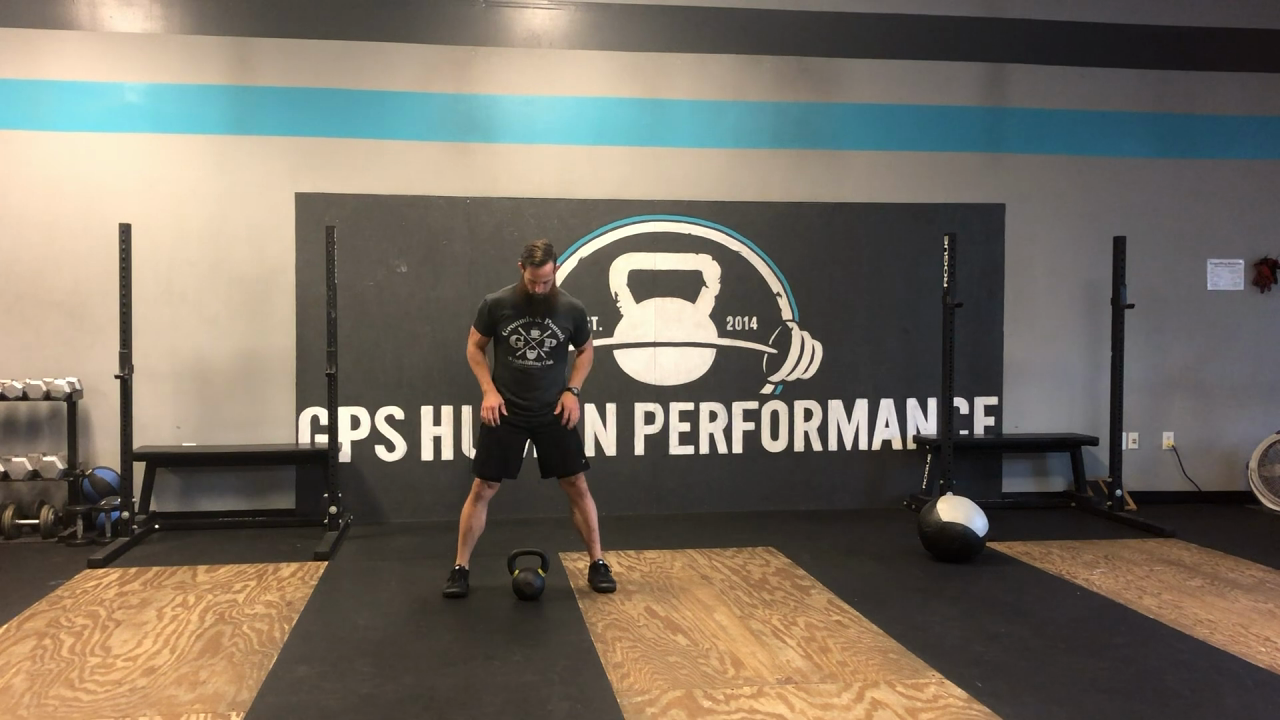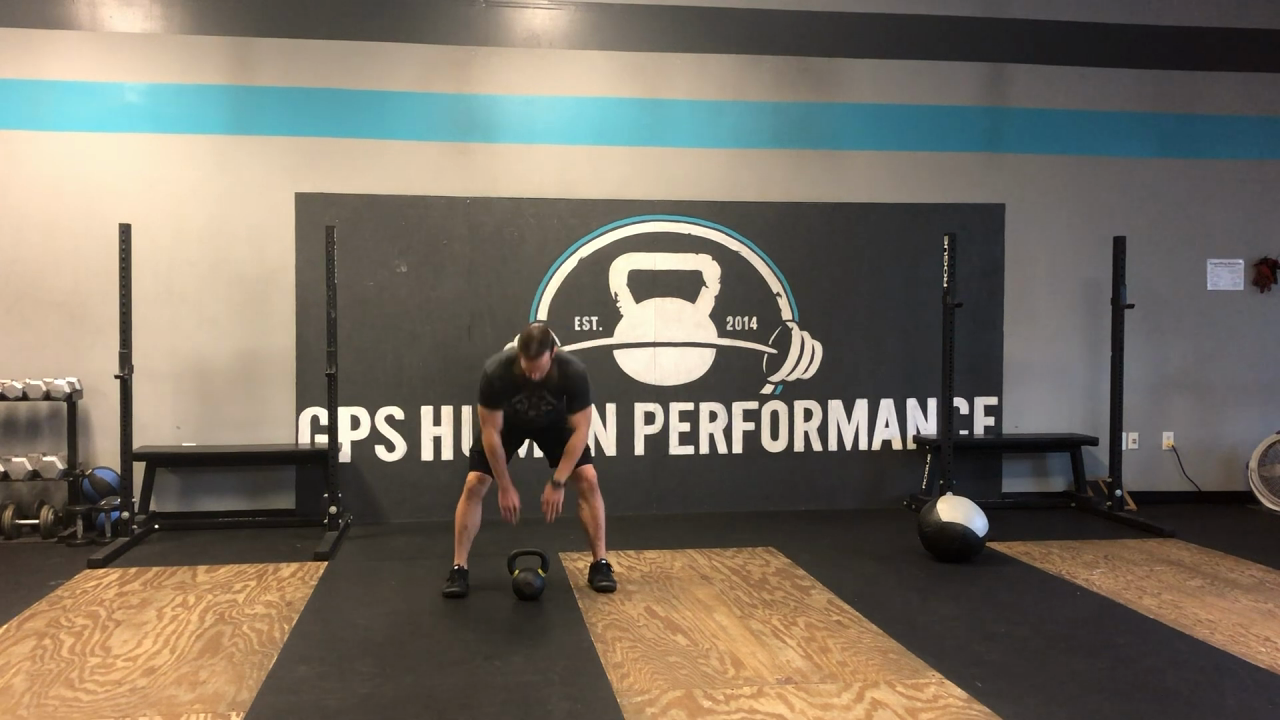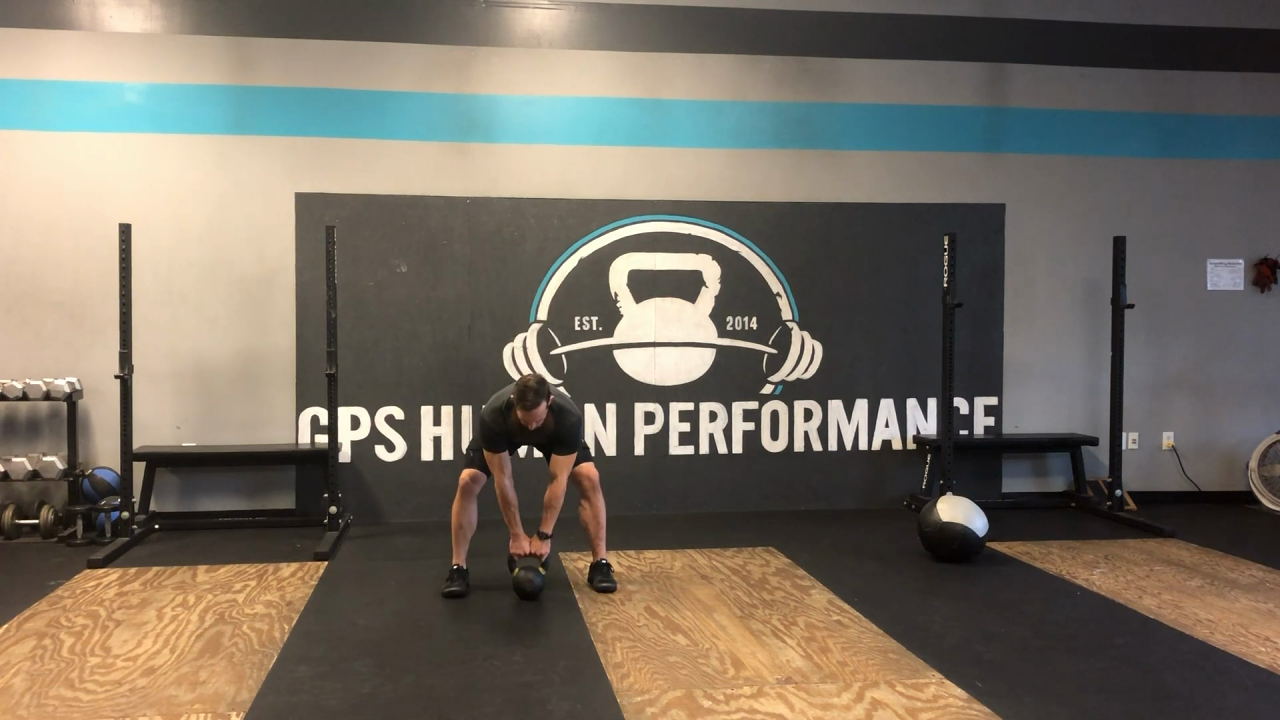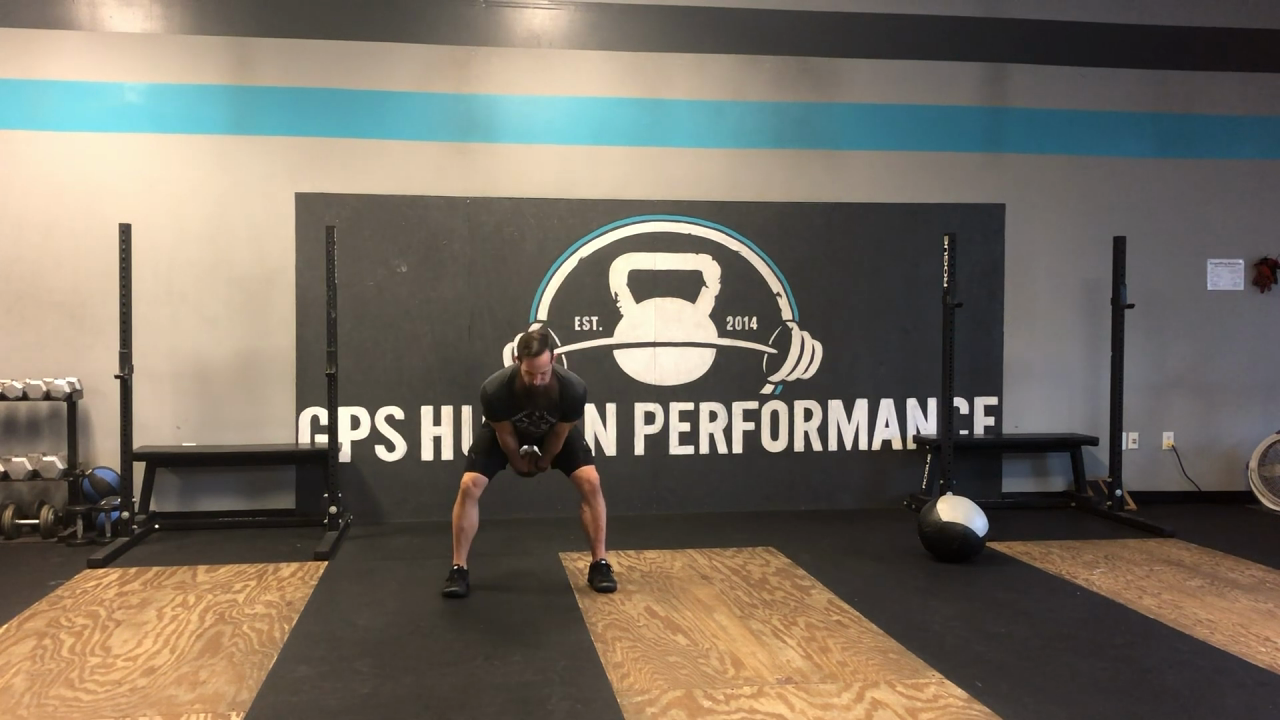
dt=0.7s
person 1, frame 1
left shoulder: (572, 309)
right shoulder: (496, 304)
left elbow: (585, 352)
right elbow: (475, 346)
left wrist: (573, 390)
right wrist: (489, 390)
left hip: (553, 414)
right hip: (506, 413)
left knee: (577, 486)
right knee: (482, 490)
left ankle: (597, 564)
right ankle: (460, 568)
person 1, frame 2
left shoulder: (574, 372)
right shoulder: (495, 372)
left elbow: (580, 431)
right elbow: (490, 433)
left wrist: (557, 483)
right wrist: (505, 487)
left hip: (554, 422)
right hip: (506, 422)
left knee: (588, 478)
right knee: (474, 484)
left ankle: (599, 564)
right ankle: (459, 569)
person 1, frame 3
left shoulder: (568, 417)
right shoulder: (493, 417)
left elbow: (558, 480)
right elbow: (503, 479)
left wrist: (544, 535)
right wrist: (516, 534)
left hip: (553, 433)
right hip: (507, 432)
left knee: (589, 479)
right knee: (468, 482)
left ankle: (600, 564)
right ankle: (458, 569)
person 1, frame 4
left shoulder: (573, 389)
right shoulder: (495, 390)
left elbow: (560, 434)
right elbow: (506, 436)
left wrist: (543, 461)
right wrist: (519, 462)
left hip: (553, 431)
right hip: (506, 430)
left knee: (590, 482)
right knee: (470, 486)
left ankle: (600, 565)
right ankle: (458, 570)
